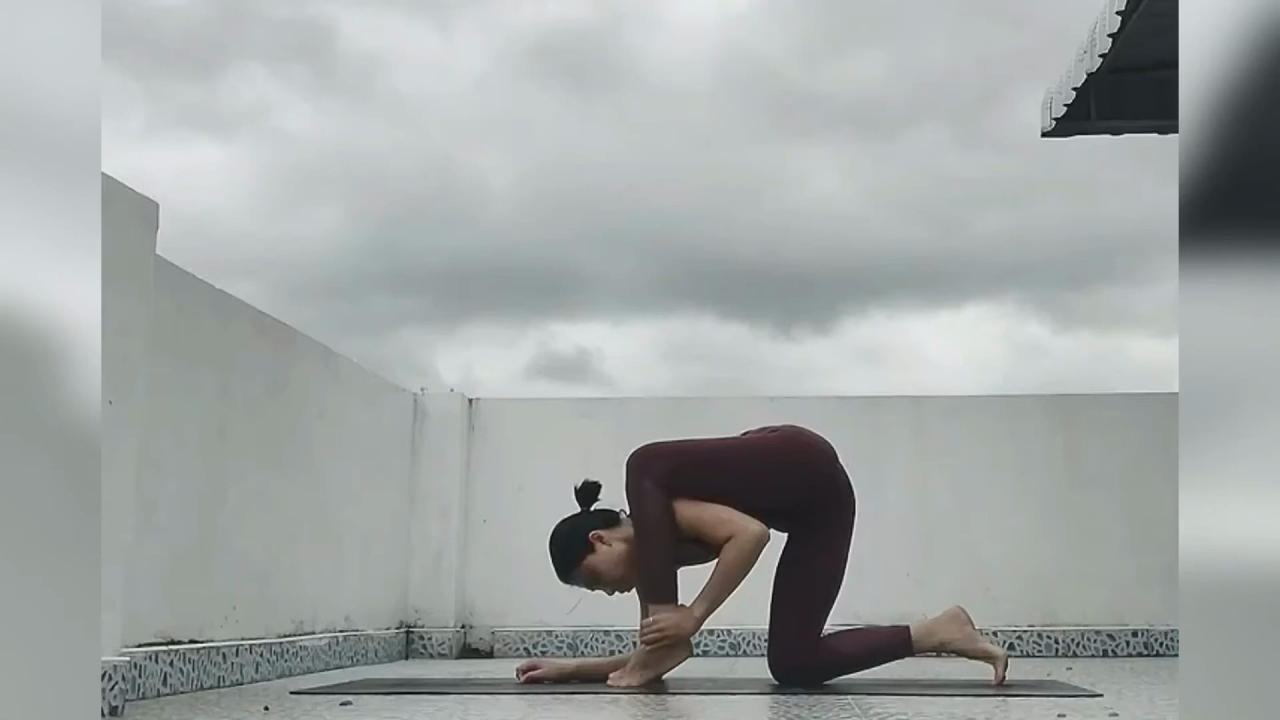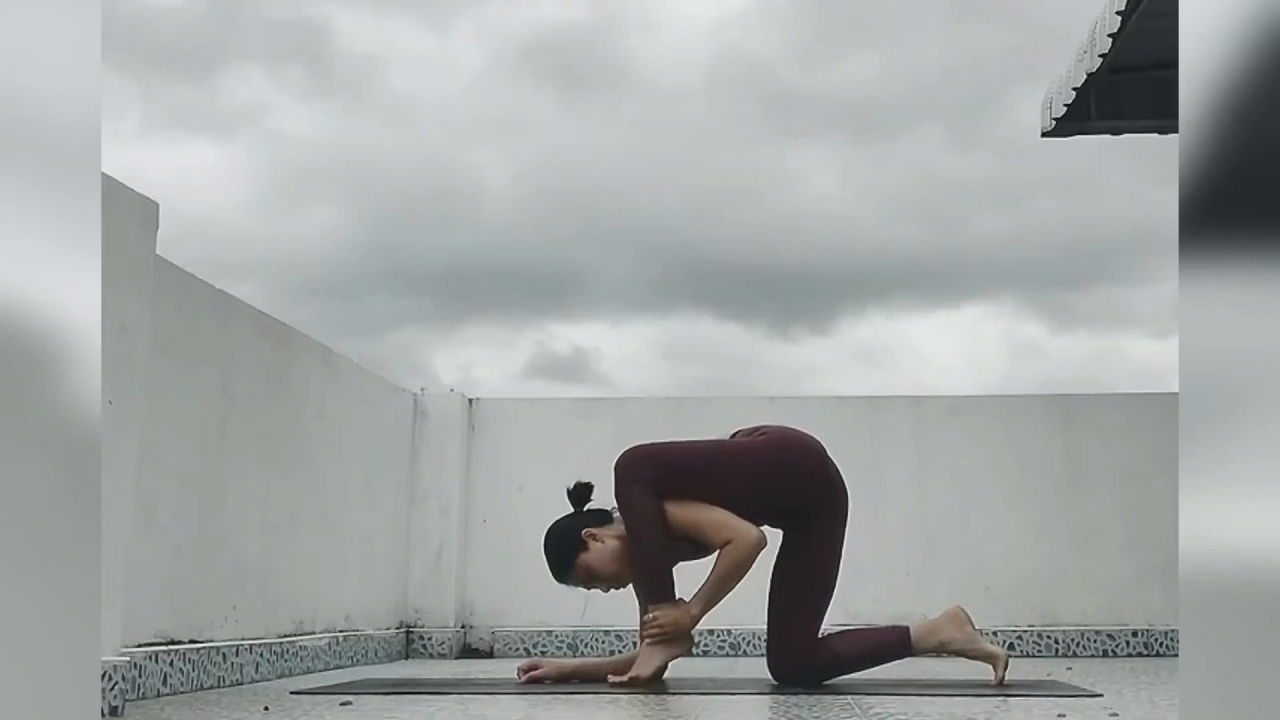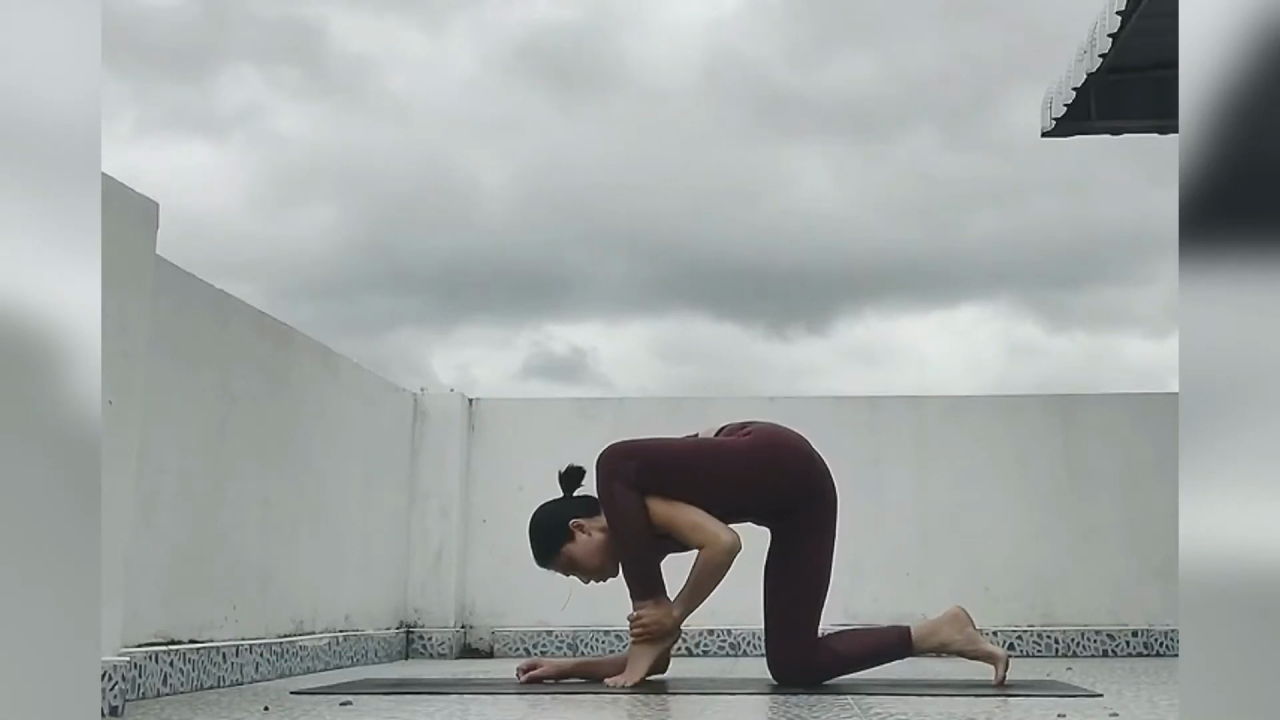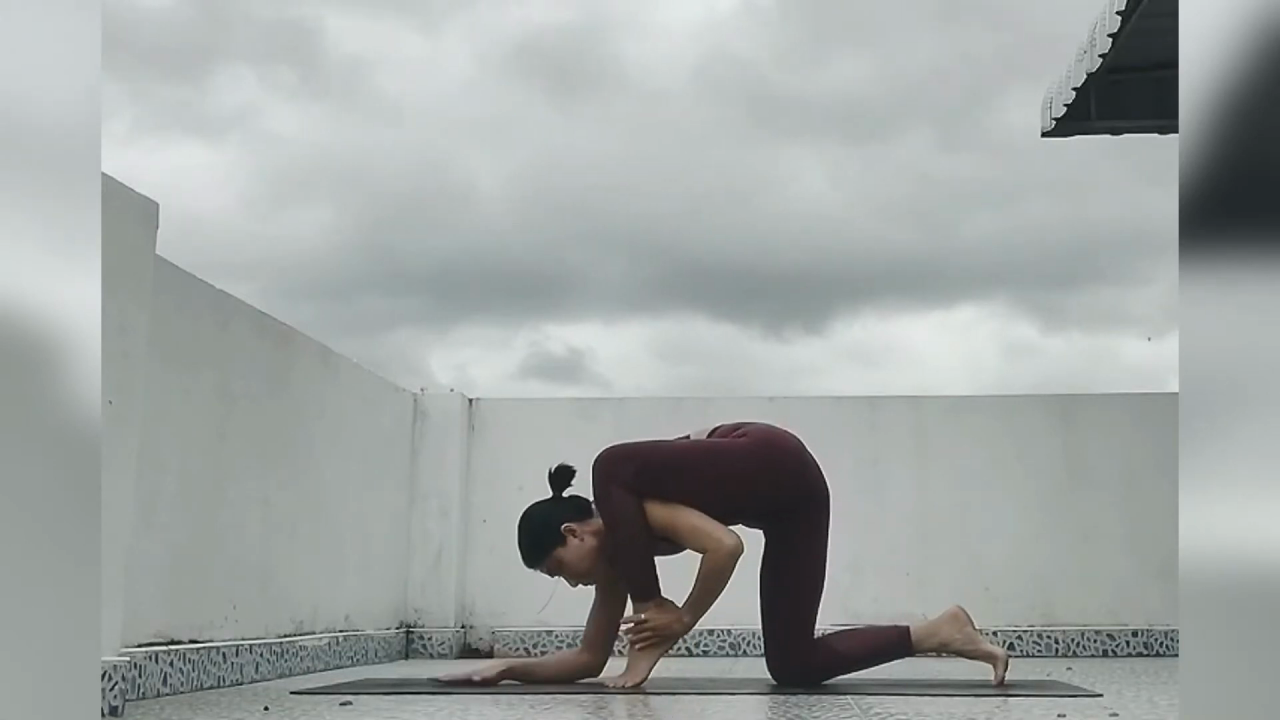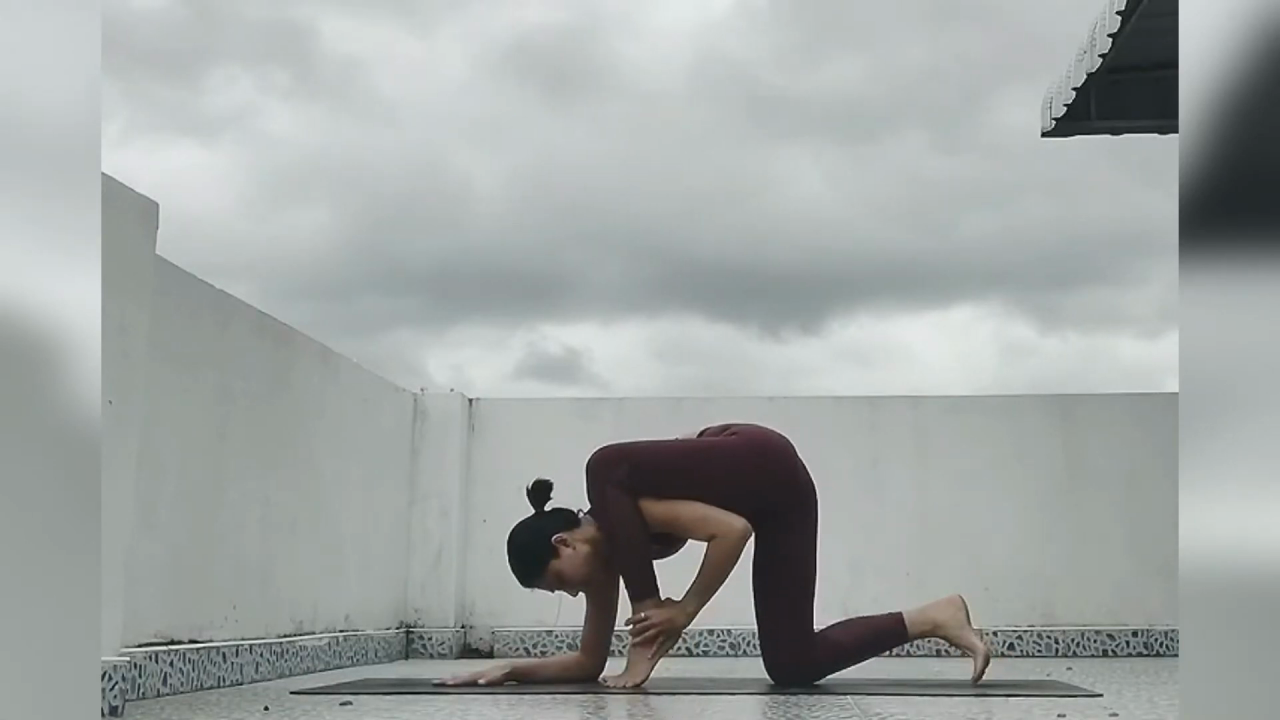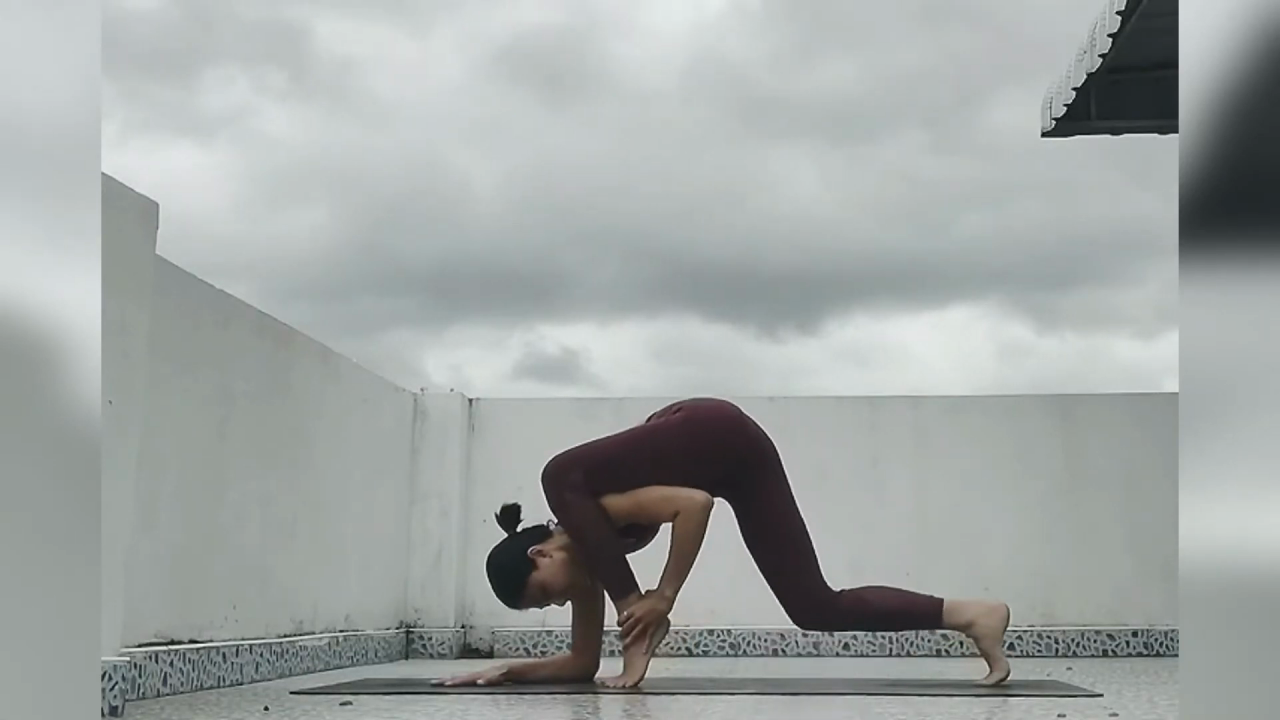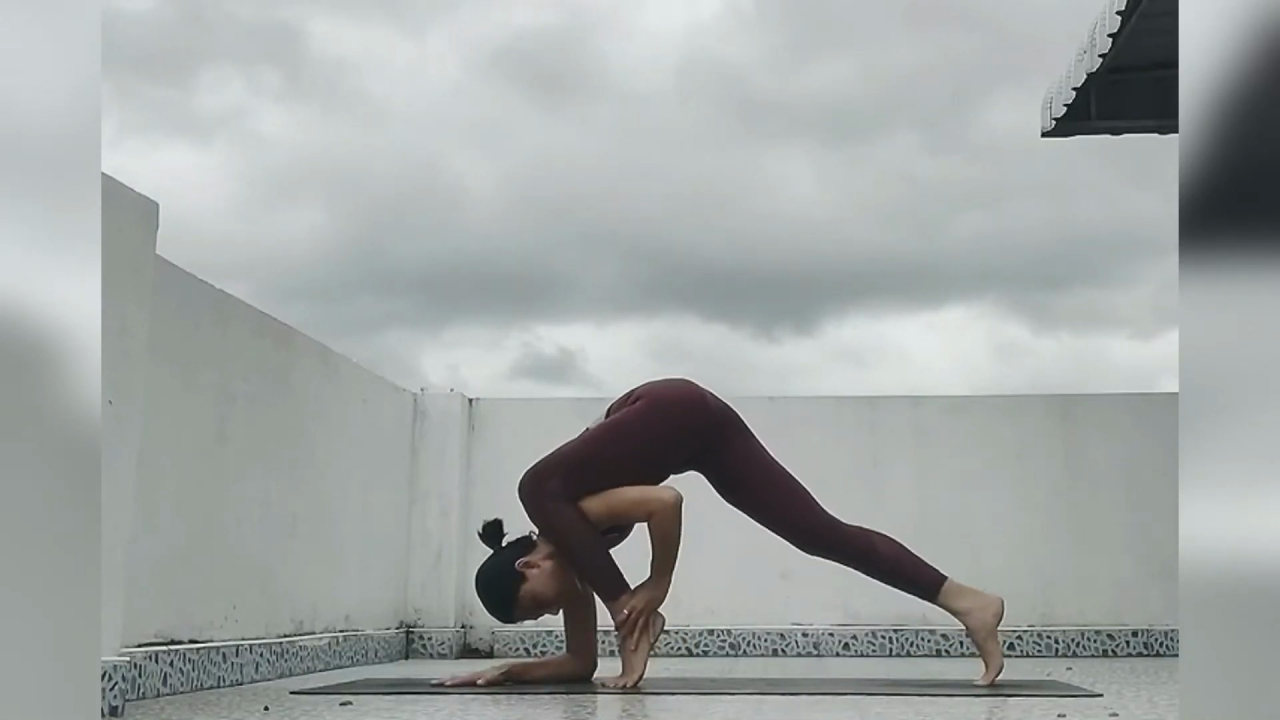
dt=0.7s
person 1, frame 1
left shoulder: (650, 477)
right shoulder: (654, 552)
left elbow: (751, 534)
right elbow: (648, 667)
left wrist: (691, 617)
right wrist: (569, 668)
left hip: (811, 470)
right hip: (818, 505)
left knee: (645, 465)
right knee: (794, 664)
right ankle: (941, 632)
person 1, frame 2
left shoulder: (642, 495)
right shoulder: (648, 551)
left elbow: (747, 539)
right elbow: (651, 666)
left wrist: (689, 614)
right wrist: (568, 667)
left hip: (800, 468)
right hip: (812, 500)
left knee: (635, 467)
right knee: (793, 664)
left ankle: (668, 633)
right ankle: (942, 633)
person 1, frame 3
left shoulder: (626, 494)
right shoulder: (638, 542)
left elbow: (723, 543)
right elbow: (656, 661)
left wrist: (673, 614)
right wrist: (569, 666)
left hip: (787, 465)
right hip: (802, 496)
left knee: (614, 463)
right knee: (794, 665)
right ankle: (942, 633)
person 1, frame 4
left shoulder: (625, 508)
right shoulder: (614, 552)
left elbow: (725, 546)
right elbow: (588, 658)
left wrist: (685, 617)
right wrist: (508, 667)
left hip: (779, 465)
right hip: (791, 497)
left knee: (611, 467)
right knee: (795, 664)
left ankle: (664, 623)
right ankle: (942, 632)
person 1, frame 5
left shoulder: (613, 493)
right shoulder: (603, 552)
left elbow: (734, 530)
right elbow: (587, 663)
left wrist: (686, 610)
right wrist: (511, 669)
left hip: (771, 469)
right hip: (771, 497)
right knee: (794, 666)
right ankle: (933, 618)
person 1, frame 6
left shoulder: (569, 489)
right shoulder: (582, 550)
left elbow: (695, 504)
right elbow: (583, 662)
left wrist: (663, 598)
right wrist: (509, 669)
left hip: (724, 436)
right hip: (721, 457)
right knee: (813, 607)
right ankle: (970, 614)
person 1, frame 7
left shoulder: (546, 499)
right shoulder: (566, 550)
left elbow: (665, 503)
right elbow: (580, 663)
left wrist: (656, 590)
right wrist: (508, 671)
left hip: (685, 415)
right hip: (691, 430)
right knee: (821, 534)
right ankle: (968, 603)
